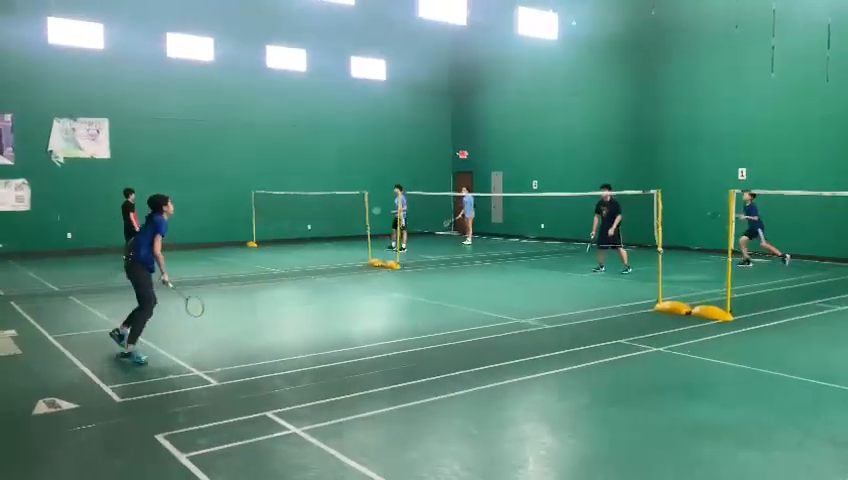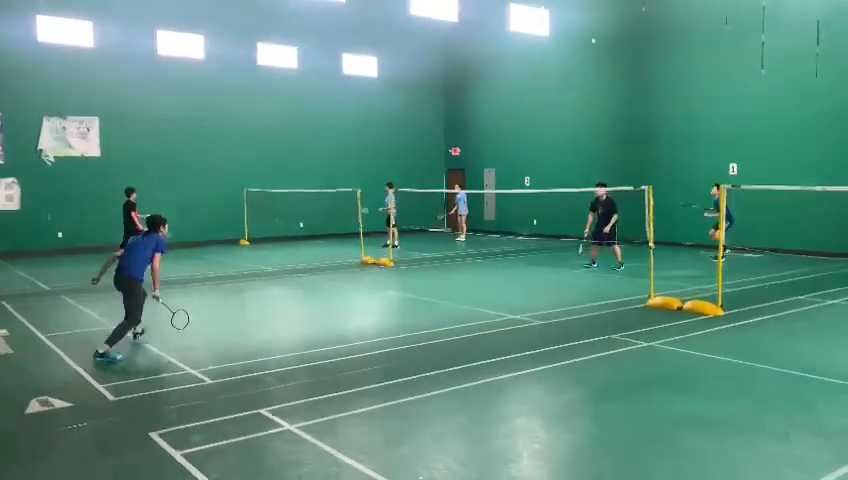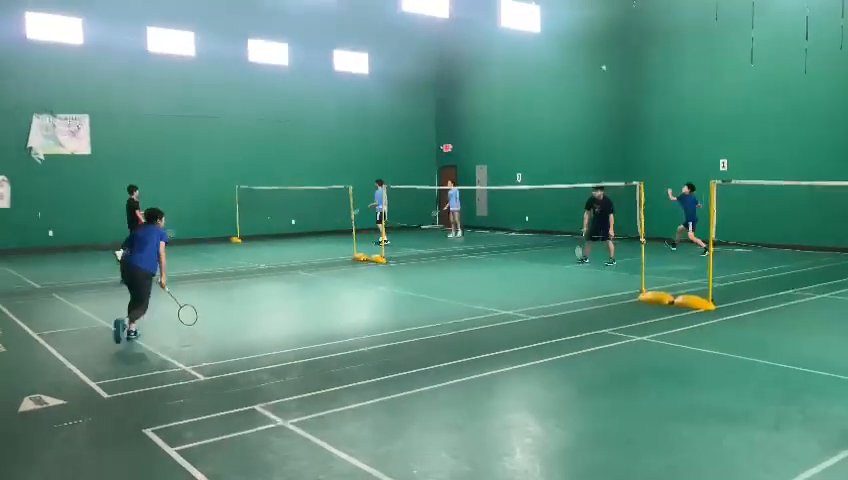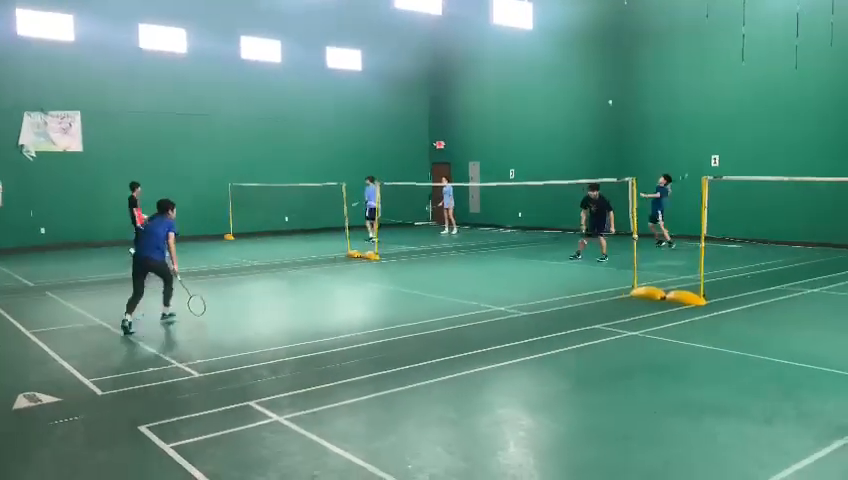
dt=0.2s
person 1, frame 1
left shoulder: (151, 221)
right shoulder: (160, 222)
left elbow: (132, 244)
right elbow: (157, 250)
left wrist: (129, 258)
right wrist: (164, 273)
left hip: (133, 266)
right hip: (141, 268)
left knee: (149, 302)
right knee: (147, 309)
left ankle: (121, 330)
right ankle: (129, 350)
person 1, frame 2
left shoulder: (137, 239)
right shoulder: (159, 241)
left elbow: (115, 256)
right elbow: (155, 265)
left wrist: (99, 275)
right wrist: (156, 288)
left hip: (119, 277)
right hip: (131, 279)
left knee: (142, 295)
right knee: (131, 318)
left ankle: (136, 331)
right ankle: (103, 350)
person 1, frame 3
left shoulder: (135, 232)
right shoulder: (160, 233)
left elbow: (126, 252)
right elbow: (161, 253)
left wrist: (125, 276)
right wrist: (163, 276)
left hip: (127, 267)
right hip: (144, 271)
left knee: (135, 298)
right knee: (141, 305)
left ankle: (131, 329)
right ankle: (123, 322)
person 1, frame 4
left shoulder: (149, 222)
right shoulder: (170, 223)
right elbow: (170, 243)
right wrist: (175, 264)
left hip: (138, 258)
right hip: (156, 260)
left knee: (137, 293)
right knee: (169, 280)
left ankle: (127, 319)
right ankle: (166, 312)
